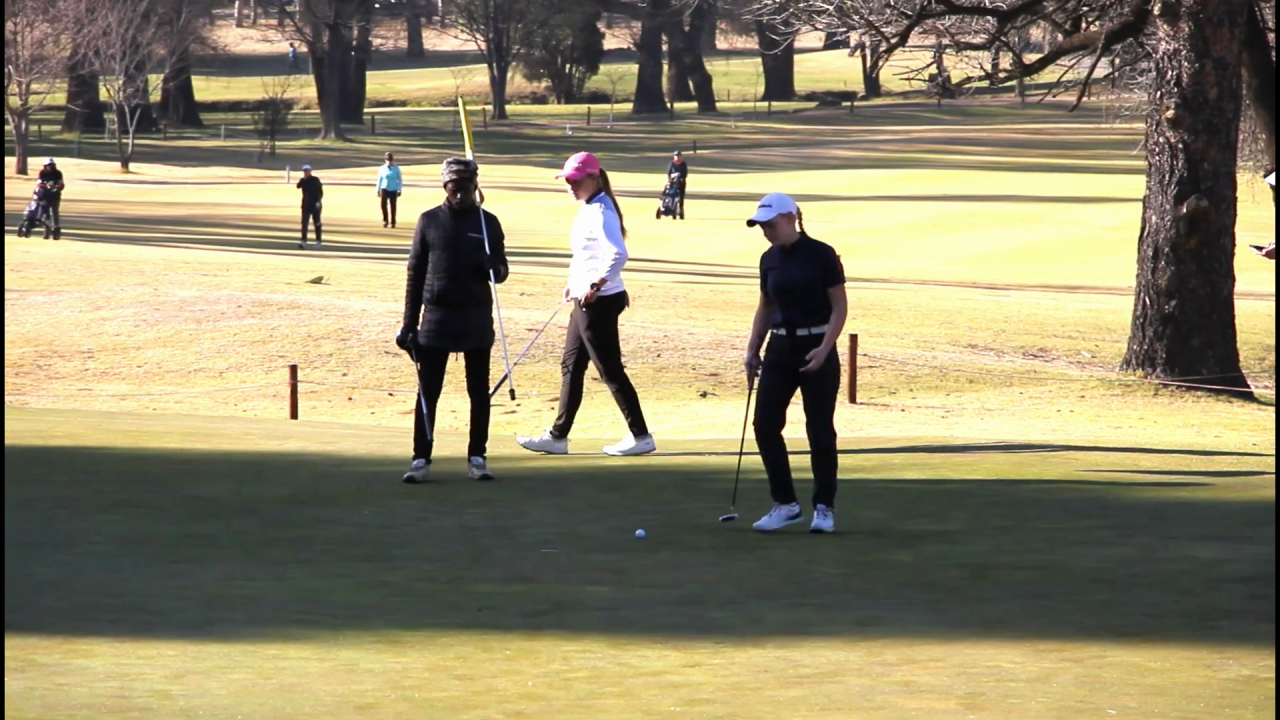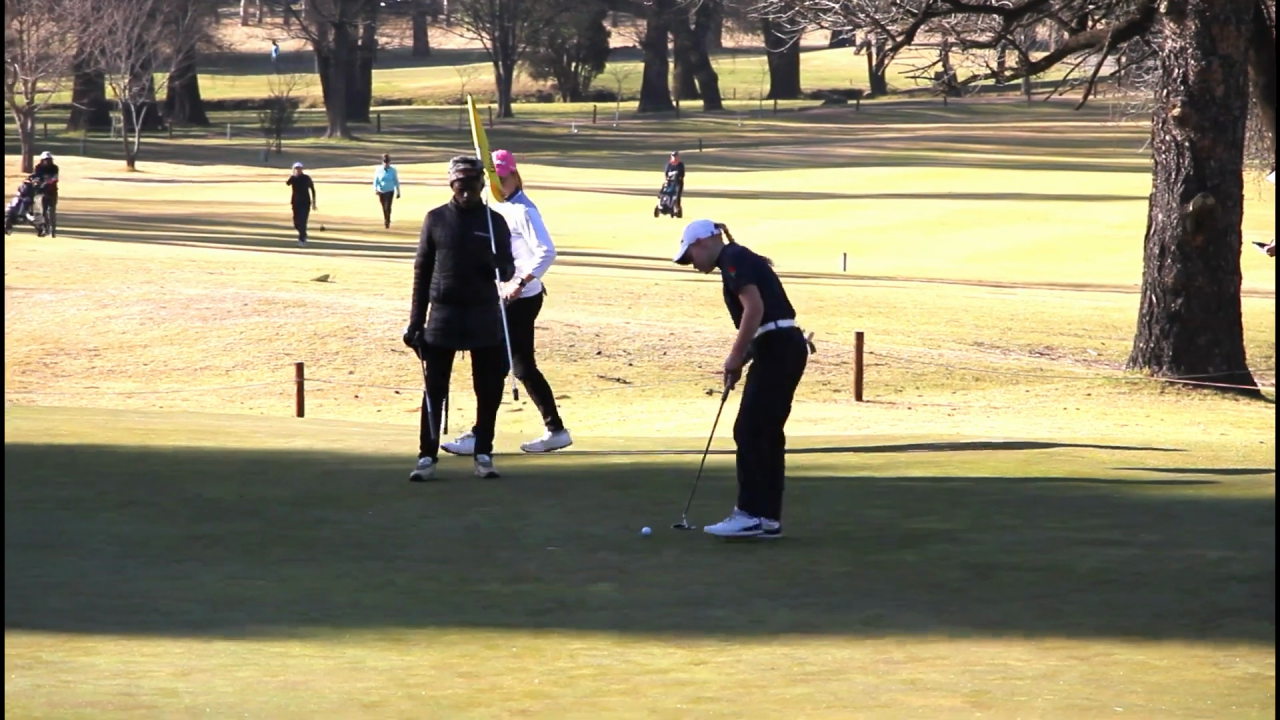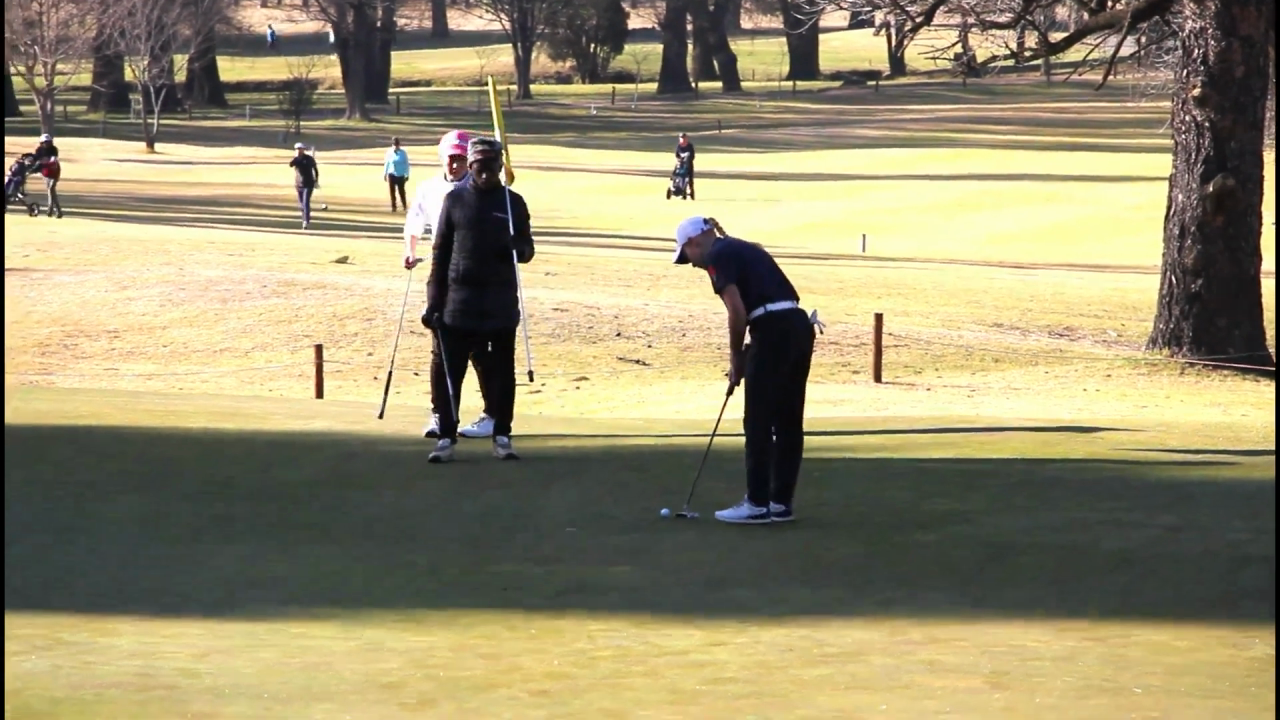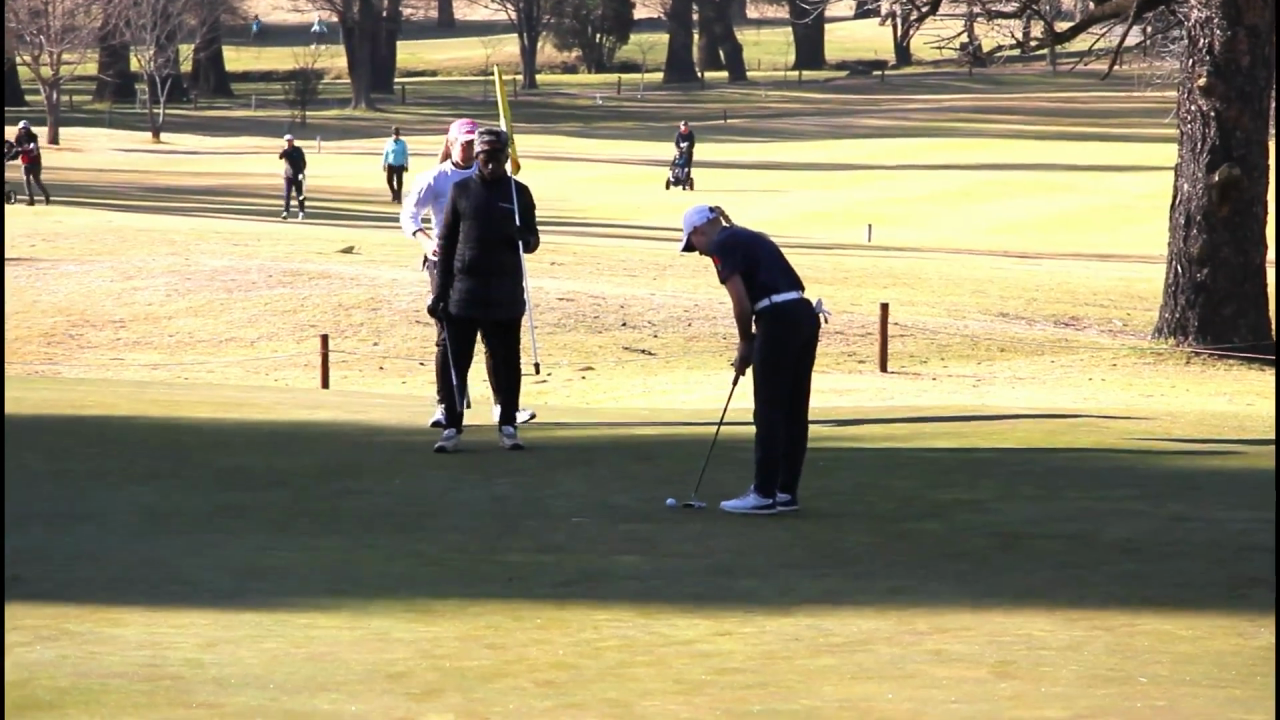
dt=0.7s
person 1, frame 1
left shoulder: (488, 222)
right shoulder: (429, 221)
left elbow: (502, 270)
right elbow: (415, 274)
left wrist: (492, 269)
right wrist: (409, 323)
left hip: (476, 319)
right hip: (436, 318)
left knee: (479, 391)
right knee: (427, 392)
left ankle: (477, 457)
right ankle: (421, 458)
person 1, frame 2
left shoulder: (494, 221)
right shoulder: (435, 219)
left elbow: (508, 269)
right elbow: (421, 272)
left wrist: (498, 268)
right wrist: (415, 322)
left hip: (484, 317)
right hip: (442, 317)
left knee: (487, 389)
right knee: (434, 390)
left ankle: (483, 455)
right ankle: (427, 457)
person 1, frame 3
left shoulder: (513, 202)
right shoulder: (455, 200)
left elbow: (527, 250)
right elbow: (440, 253)
left wrist: (516, 248)
right wrist: (434, 302)
left hip: (501, 299)
right hip: (460, 298)
left knee: (503, 371)
right knee: (450, 371)
left ankle: (502, 436)
right ankle: (447, 438)
person 1, frame 4
left shoulder: (519, 192)
right shoulder: (460, 190)
left elbow: (533, 240)
right elbow: (446, 243)
left wrist: (522, 238)
right wrist: (440, 292)
left hip: (507, 289)
right hip: (466, 288)
left knee: (508, 361)
right knee: (457, 361)
left ankle: (508, 426)
right ankle: (452, 428)
person 2, frame 1
left shoulder: (822, 254)
right shoulder: (769, 259)
left elbow: (839, 306)
left wrist: (825, 348)
right wrist: (752, 349)
left hip: (815, 350)
right hip: (780, 349)
left knee: (820, 429)
right knee: (765, 424)
left ankle: (824, 506)
right ankle: (786, 503)
person 2, frame 2
left shoulder: (732, 259)
right shoulder: (744, 259)
left elbow: (754, 309)
left wrist: (736, 356)
right wrist: (741, 357)
left hip: (777, 349)
right hip: (788, 347)
left knee: (749, 432)
right knee: (769, 432)
left ankle: (748, 514)
right ankle: (769, 518)
person 2, frame 3
left shoulder: (717, 256)
right shoulder: (743, 249)
left elbow: (737, 311)
left wrist: (736, 356)
right wrist: (745, 356)
left hip: (774, 332)
right hip: (799, 327)
left knee: (758, 420)
right knee: (789, 421)
left ankle: (757, 503)
right ankle: (781, 502)
person 2, frame 4
left shoulder: (722, 245)
right shoulder: (748, 237)
left elbow: (742, 302)
left wrist: (744, 343)
right wrist: (751, 344)
left hip: (779, 322)
right hip: (804, 316)
left knee: (769, 412)
right knee: (794, 411)
left ankle: (764, 494)
right ankle: (786, 492)
person 3, frame 1
left shoulder: (600, 211)
right shoulder: (589, 209)
left elbow: (618, 255)
left wrist: (594, 286)
right wrist: (575, 282)
left hip: (599, 301)
right hip: (589, 301)
left knee: (610, 370)
right knee: (571, 366)
left ankle: (640, 437)
right ankle: (558, 435)
person 3, frame 2
left shoulder: (522, 211)
right shoulder: (498, 208)
left elbow: (546, 252)
left wrist: (520, 282)
left hip: (518, 301)
right hip: (507, 299)
right knee: (523, 367)
left ankle: (479, 436)
right ankle: (555, 430)
person 3, frame 3
right shoulder: (428, 188)
right elbow: (414, 221)
right wrist: (411, 251)
left knee: (478, 349)
right knee: (441, 348)
left ankle: (493, 415)
right ankle: (440, 415)
person 3, frame 4
right shoulder: (435, 179)
right elbow: (408, 215)
right wrist: (427, 241)
right knee: (449, 337)
left ankle: (502, 404)
right ankle: (445, 405)
